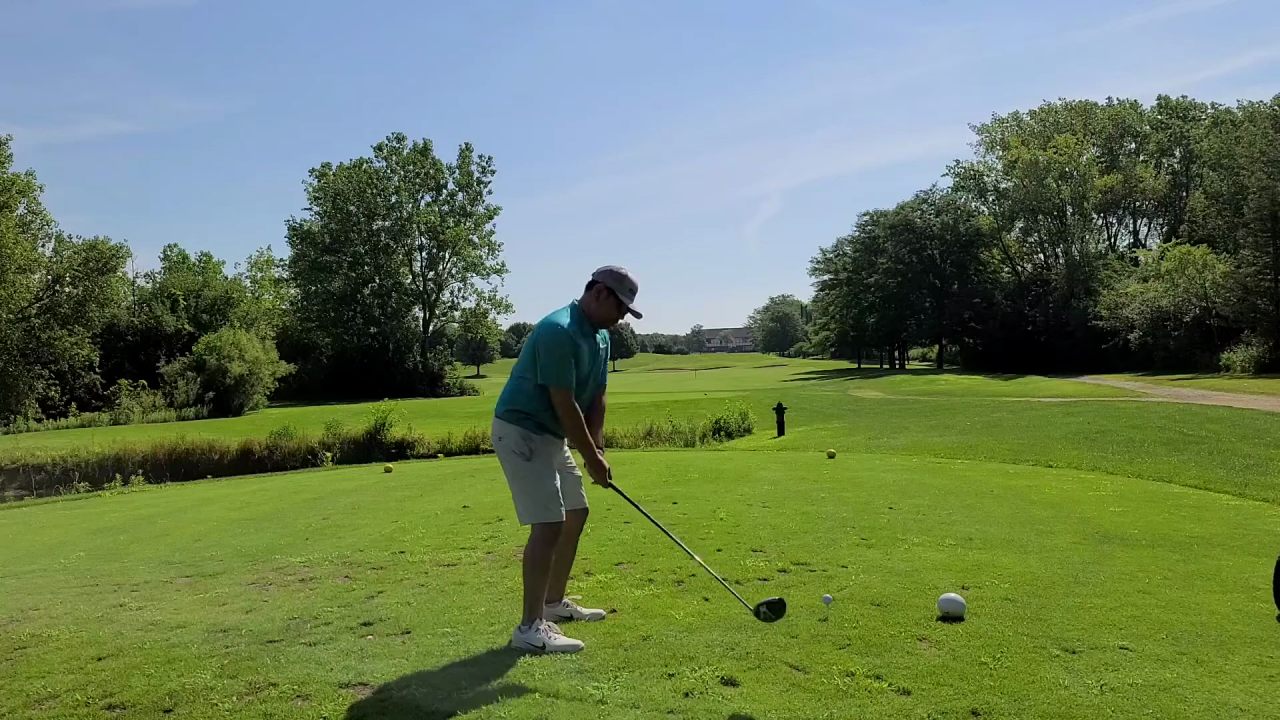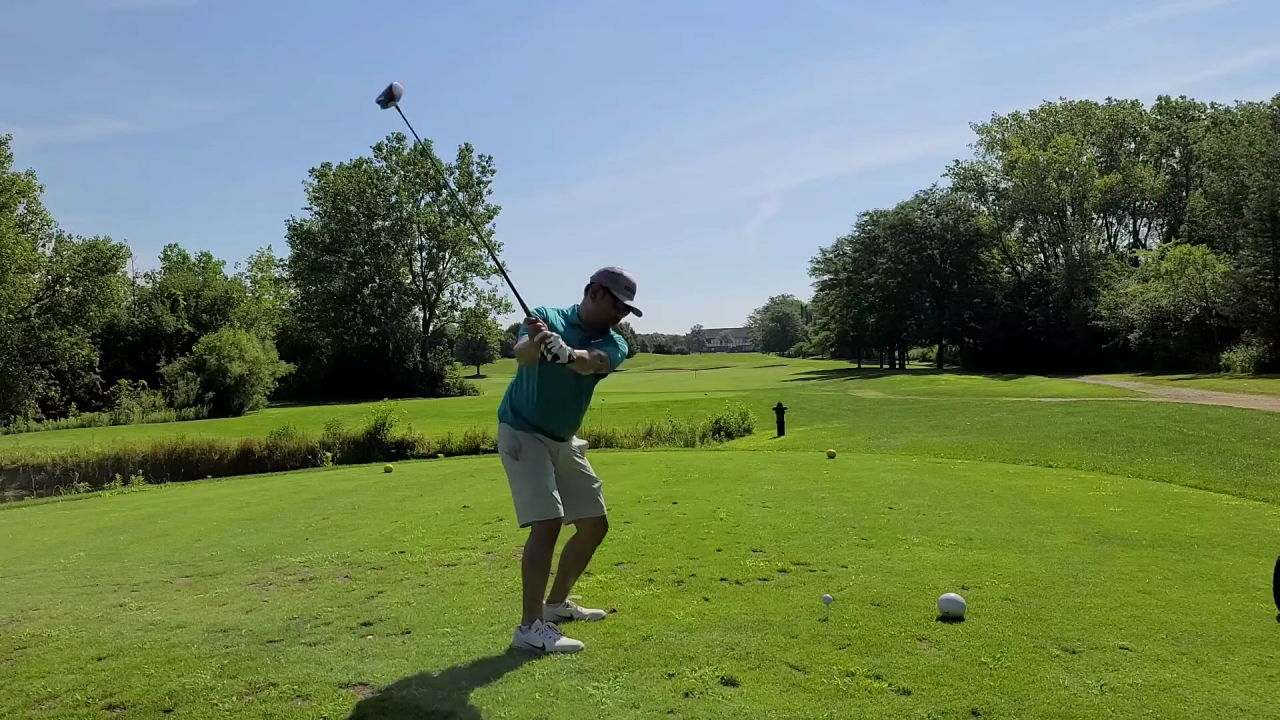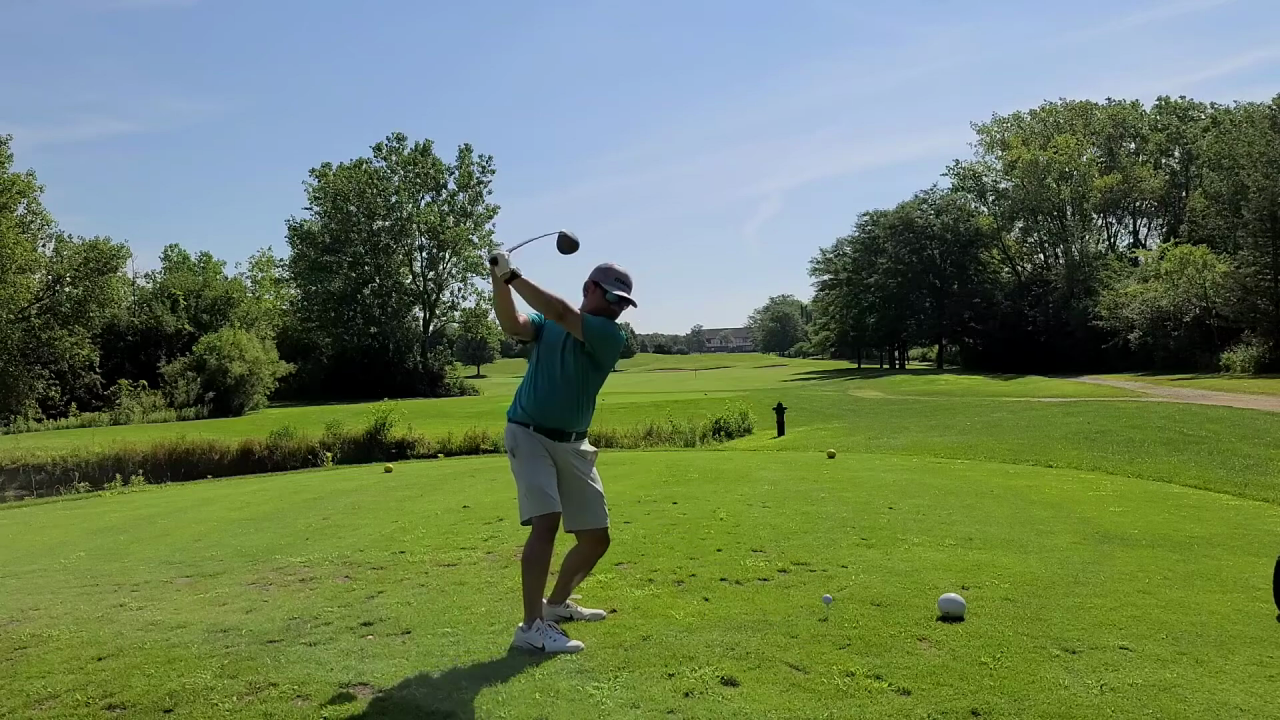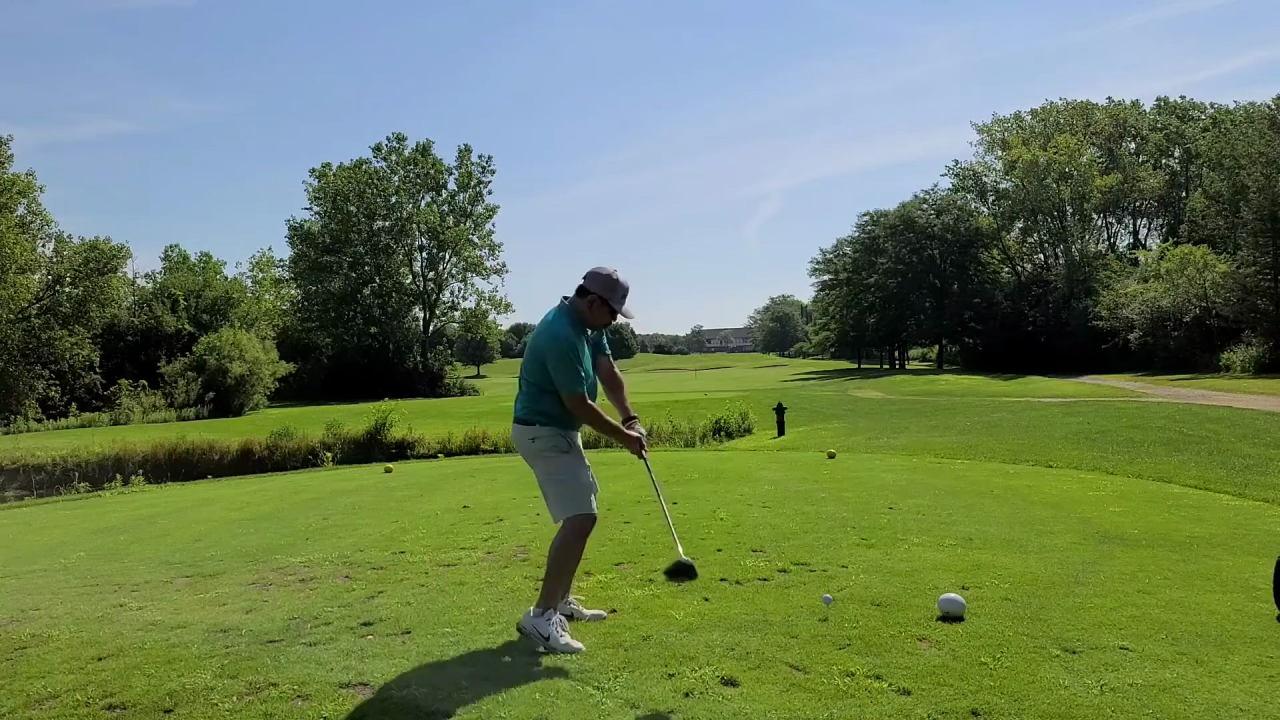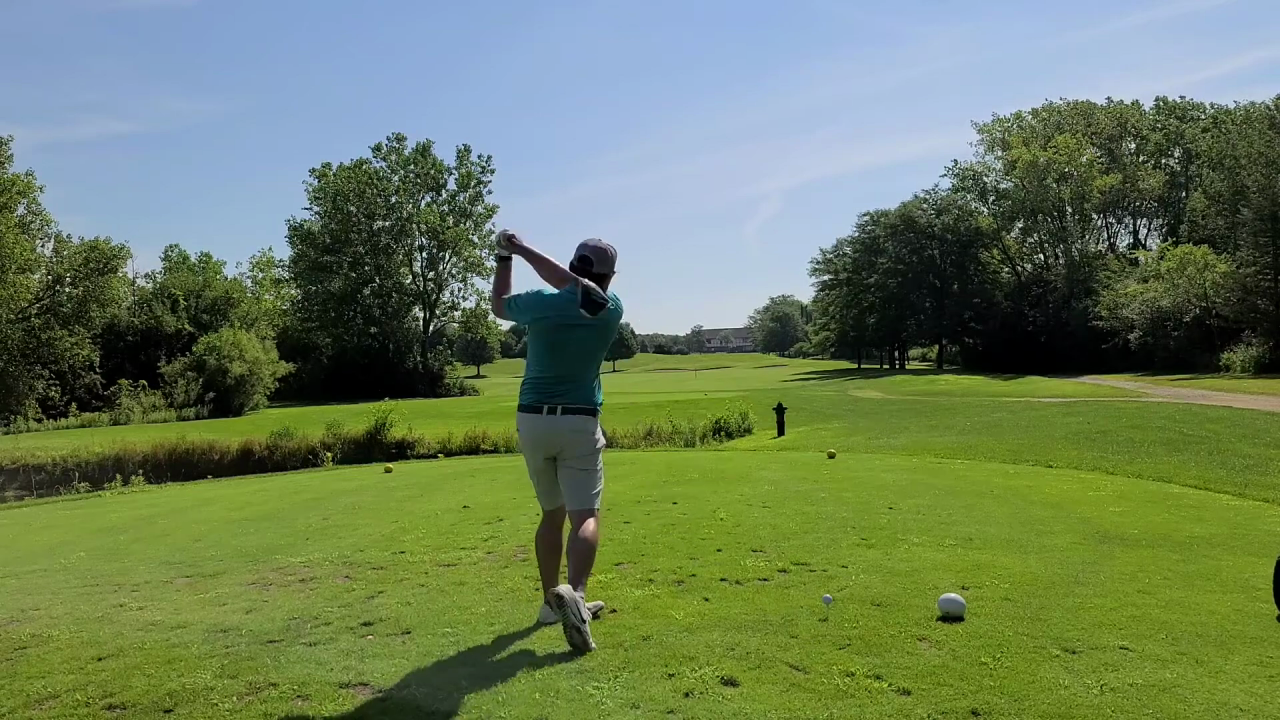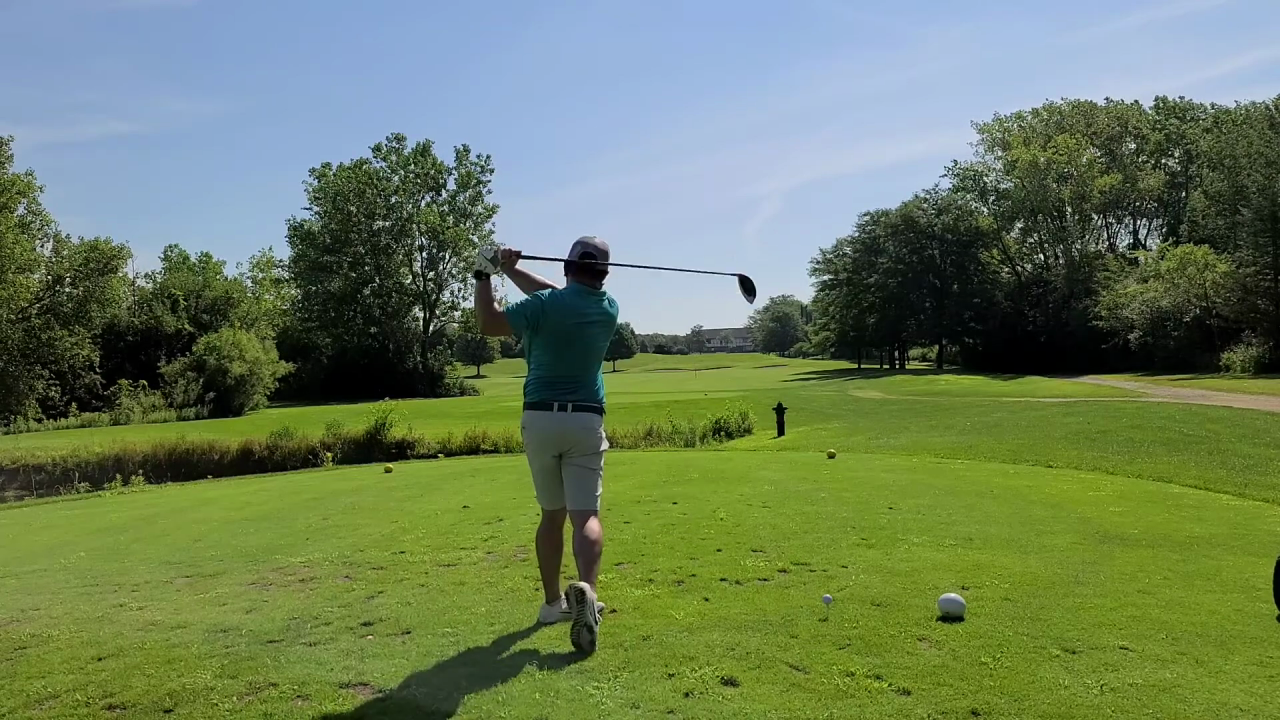
dt=0.3s
person 1, frame 1
left shoulder: (602, 340)
right shoulder: (556, 328)
left elbow: (596, 397)
right elbow: (562, 402)
left wrist: (597, 447)
right wrist: (590, 454)
left hip: (552, 436)
right hip: (521, 433)
left knee: (574, 516)
right knee: (548, 523)
left ankle: (554, 602)
right ankle: (531, 627)
person 1, frame 2
left shoulder: (614, 345)
right shoulder: (546, 317)
left elbow: (592, 362)
right elbow: (523, 356)
left wrist: (564, 351)
right wrist: (537, 342)
left hip: (565, 442)
right hip: (523, 435)
left knee: (595, 524)
right knee: (547, 524)
left ankle: (556, 603)
right ankle: (531, 626)
person 1, frame 3
left shoulder: (610, 336)
right shoulder: (545, 320)
left elbow: (563, 315)
right elbow: (513, 325)
left wrist: (515, 279)
right wrist: (499, 284)
left hip: (573, 445)
right hip: (527, 434)
left knee: (597, 536)
right knee: (546, 520)
left ankle: (557, 601)
right ankle: (532, 625)
person 1, frame 4
left shoulder: (590, 328)
right shoulder: (558, 333)
left elbow: (609, 373)
right elbow: (580, 407)
left wrist: (629, 417)
right wrist: (621, 436)
left hip: (559, 434)
right hip: (544, 435)
left knee: (583, 517)
right knee: (579, 519)
left ankle: (560, 600)
right ankle: (542, 615)
person 1, frame 5
left shoulder: (541, 303)
right shoulder: (612, 311)
left elbow: (499, 304)
right elbow: (572, 286)
left wrist: (506, 256)
right wrist: (522, 250)
left hip: (530, 420)
right hip: (579, 425)
left knee: (553, 513)
right knee: (584, 515)
left ankle: (552, 601)
right ankle: (572, 594)
person 1, frame 6
left shoulder: (546, 306)
right shoulder: (609, 308)
left elbow: (487, 323)
left wrist: (484, 274)
right wrist: (511, 269)
left hip: (540, 419)
right hip: (585, 422)
left knee: (552, 513)
right knee: (585, 515)
left ankle: (553, 602)
right ankle: (586, 590)
